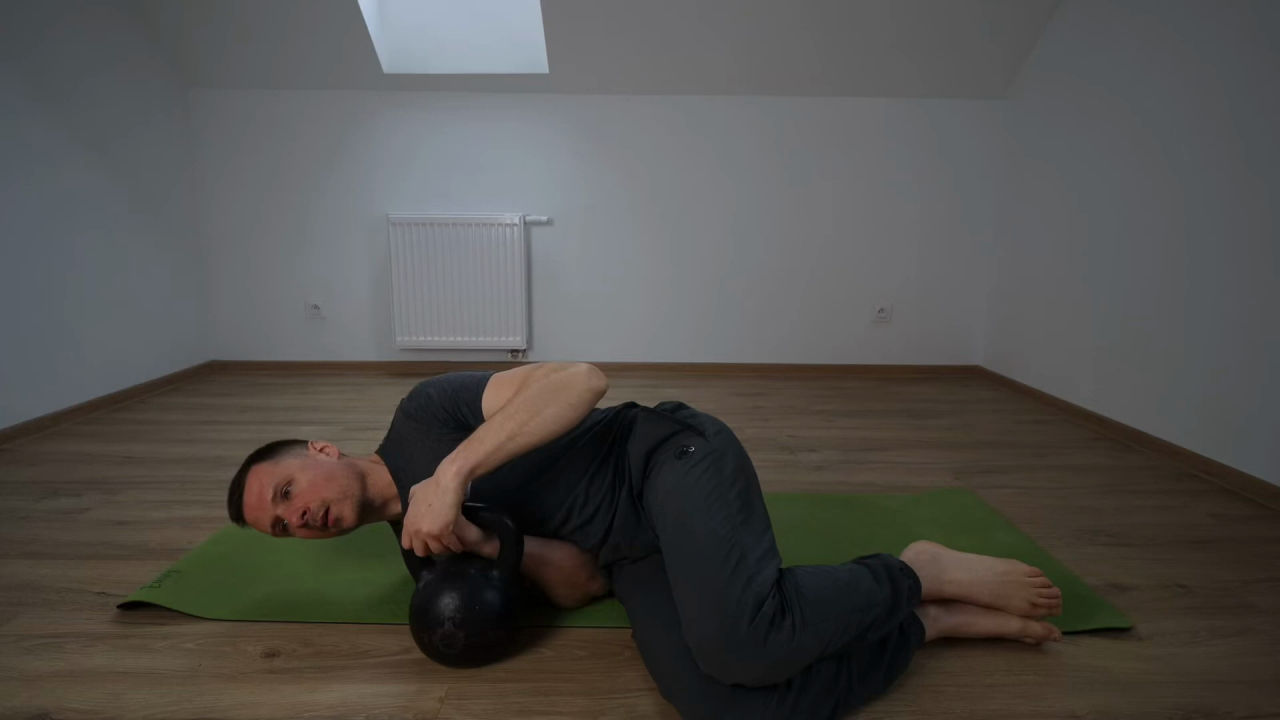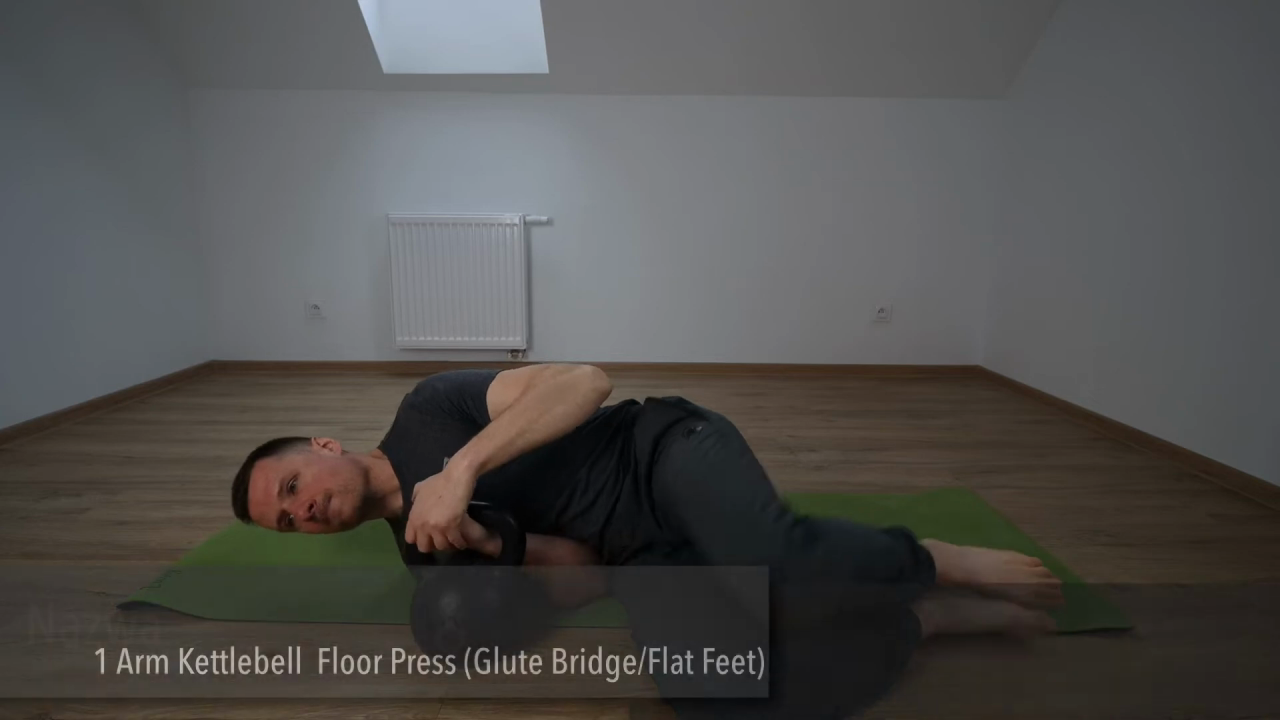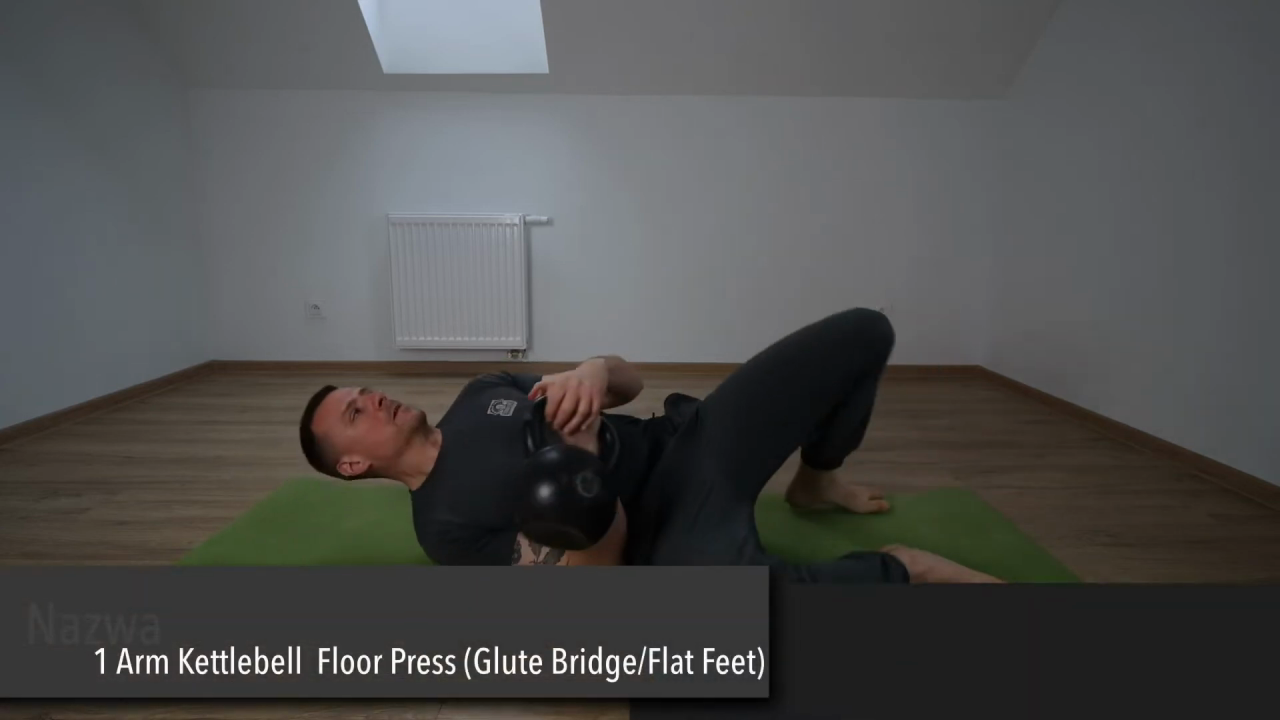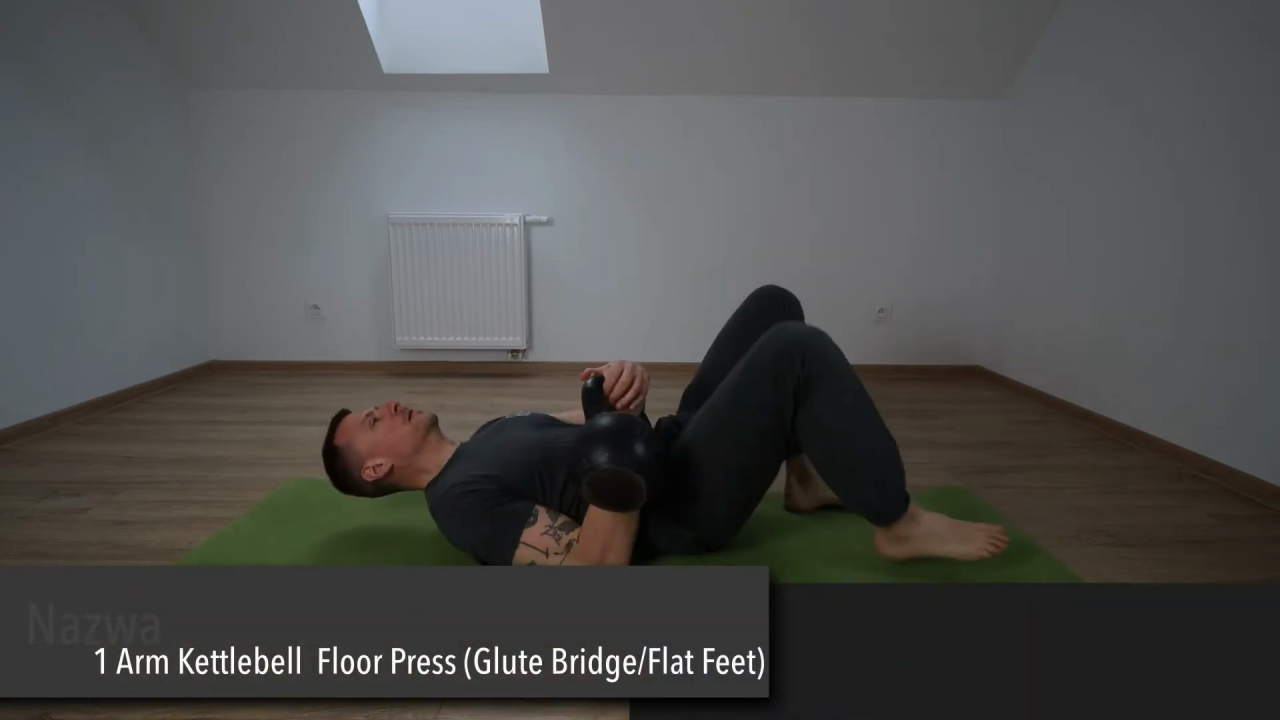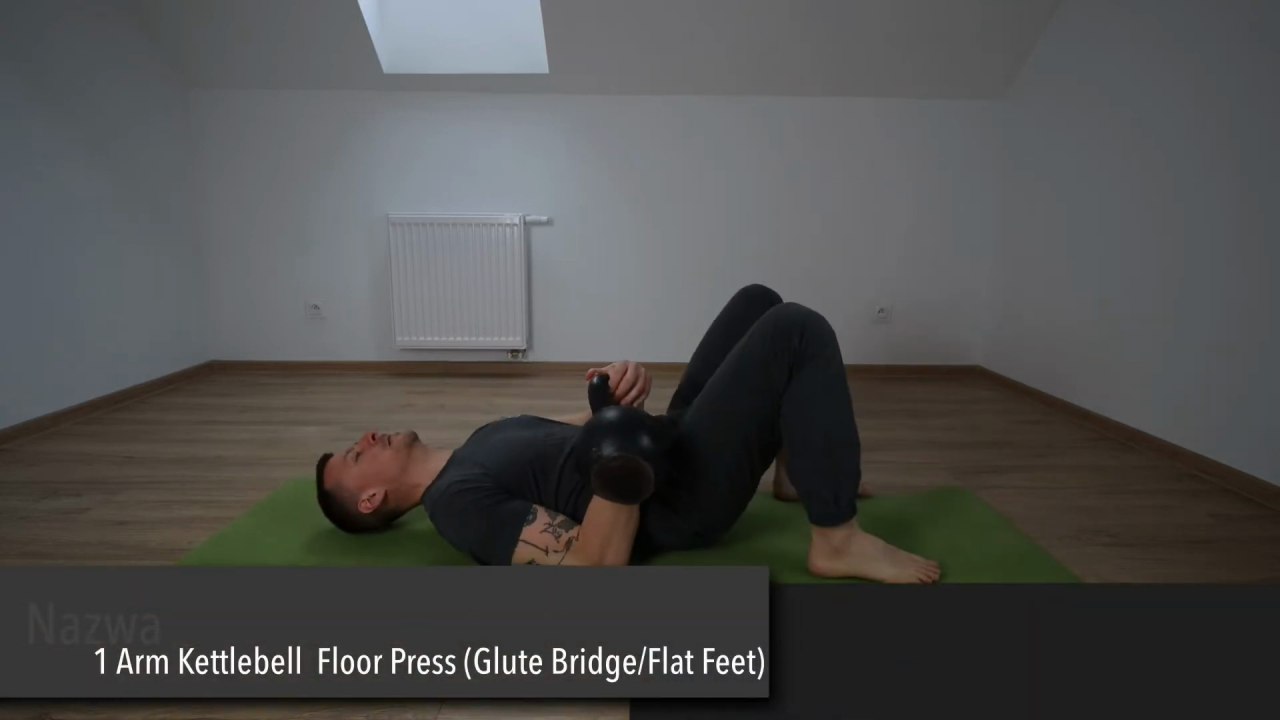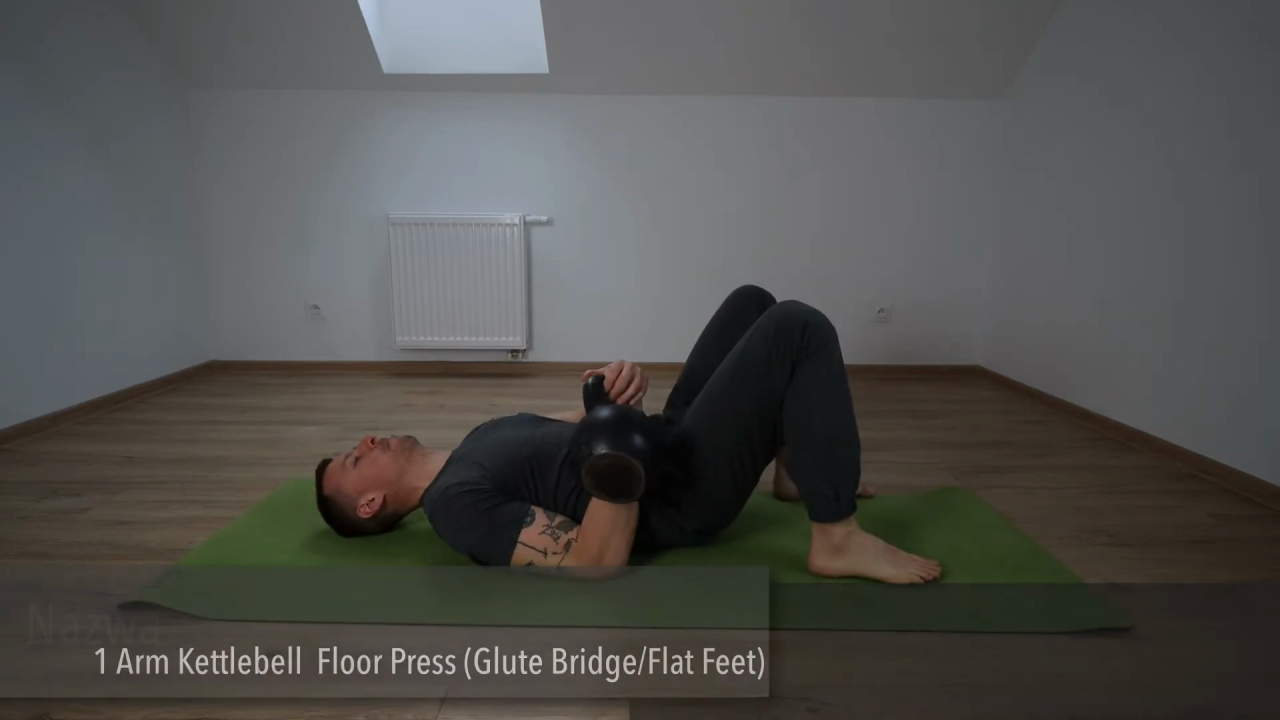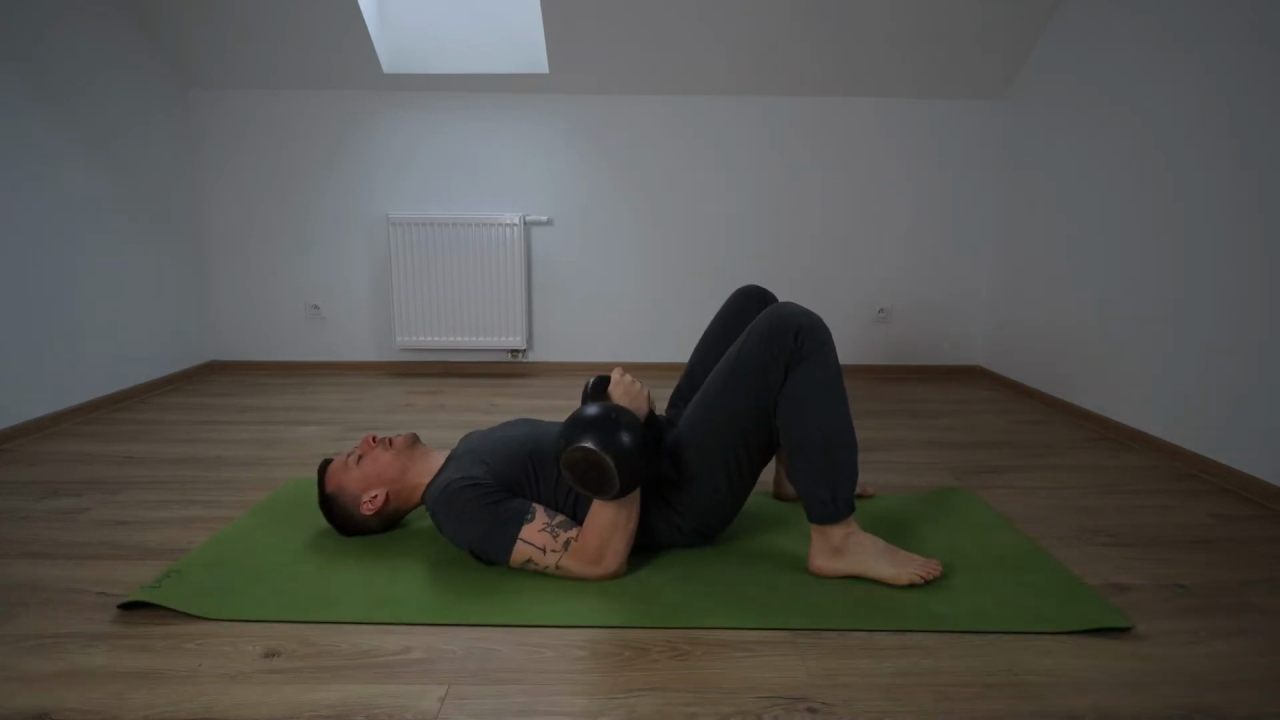
dt=0.7s
person 1, frame 1
left shoulder: (423, 414)
right shoulder: (422, 549)
left elbow: (581, 380)
right elbow: (576, 582)
left wrist: (455, 473)
right wrist: (482, 545)
left hip: (670, 459)
right hip: (635, 550)
left knee: (741, 636)
left ankle: (915, 572)
right ankle: (929, 620)
person 1, frame 2
left shoulder: (427, 411)
left elbow: (583, 382)
right elbow: (572, 567)
left wrist: (463, 466)
right wrist: (510, 551)
left hip: (675, 456)
right hip: (647, 551)
left knee: (775, 562)
left ankle: (930, 563)
right ankle: (918, 614)
person 1, frame 3
left shoulder: (483, 396)
right shoulder: (445, 523)
left elbow: (629, 377)
right elbow: (599, 565)
left wrist: (590, 373)
right wrist: (582, 461)
left hip: (694, 438)
right hip: (677, 526)
left knee: (864, 331)
left ankle: (815, 482)
right ankle: (899, 570)
person 1, frame 4
left shoulder: (491, 433)
right shoulder: (462, 500)
left elbow: (587, 423)
right elbow: (597, 568)
left wrist: (622, 381)
left hip: (675, 447)
right hip: (689, 496)
left knee: (773, 303)
right knee: (798, 347)
left ankle: (812, 479)
right ankle: (899, 526)
person 1, frame 5
left shoulder: (482, 444)
right shoulder: (458, 502)
left elbow: (588, 425)
right elbow: (600, 562)
left wrist: (621, 384)
left hip: (671, 446)
right hip: (687, 492)
left knee: (759, 301)
right knee: (798, 332)
left ankle: (798, 471)
right ankle: (838, 542)
person 1, frame 6
left shoulder: (480, 441)
right shoulder: (457, 504)
left elbow: (578, 424)
right elbow: (602, 557)
left wrist: (618, 384)
left hip: (668, 442)
right hip: (686, 488)
left knee: (753, 302)
right knee: (799, 328)
left ankle: (796, 471)
right ankle: (838, 540)
person 1, frame 7
left shoulder: (470, 455)
right shoulder: (458, 499)
right elbow: (600, 558)
left wrist: (629, 411)
left hip: (664, 446)
right hip: (683, 493)
left knee: (755, 302)
right knee: (793, 331)
left ankle: (794, 471)
right ankle: (836, 540)
